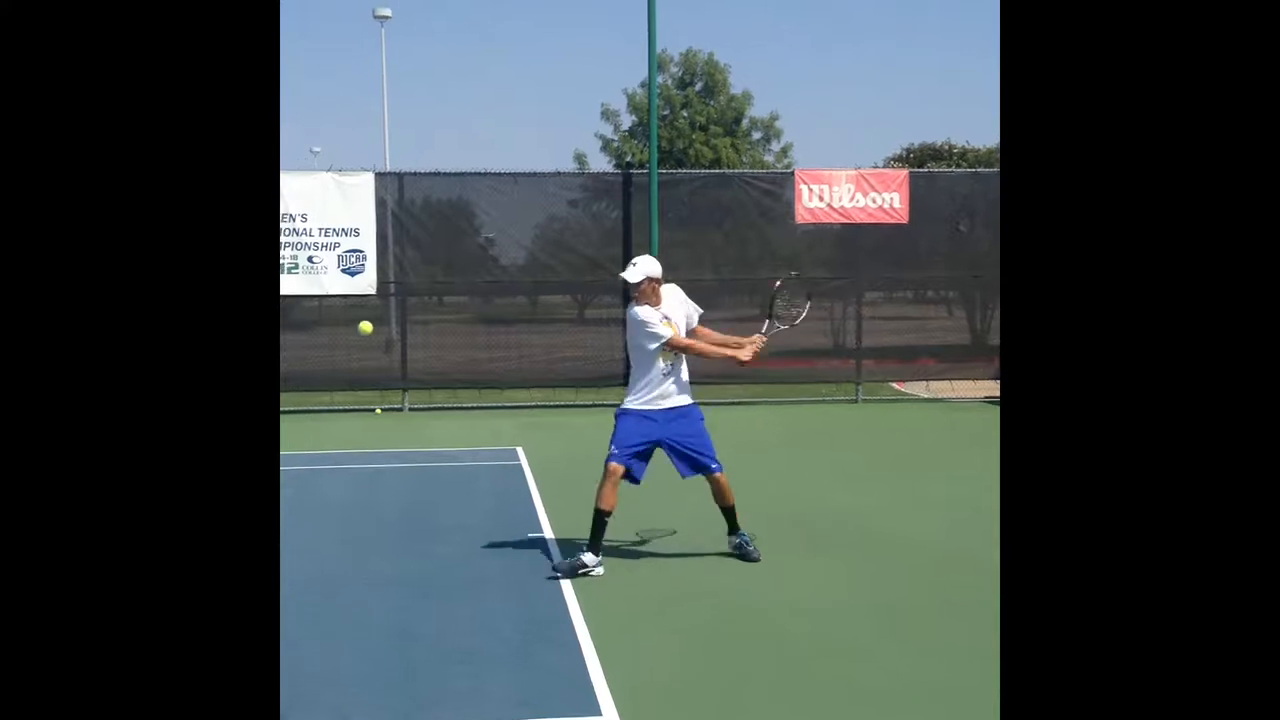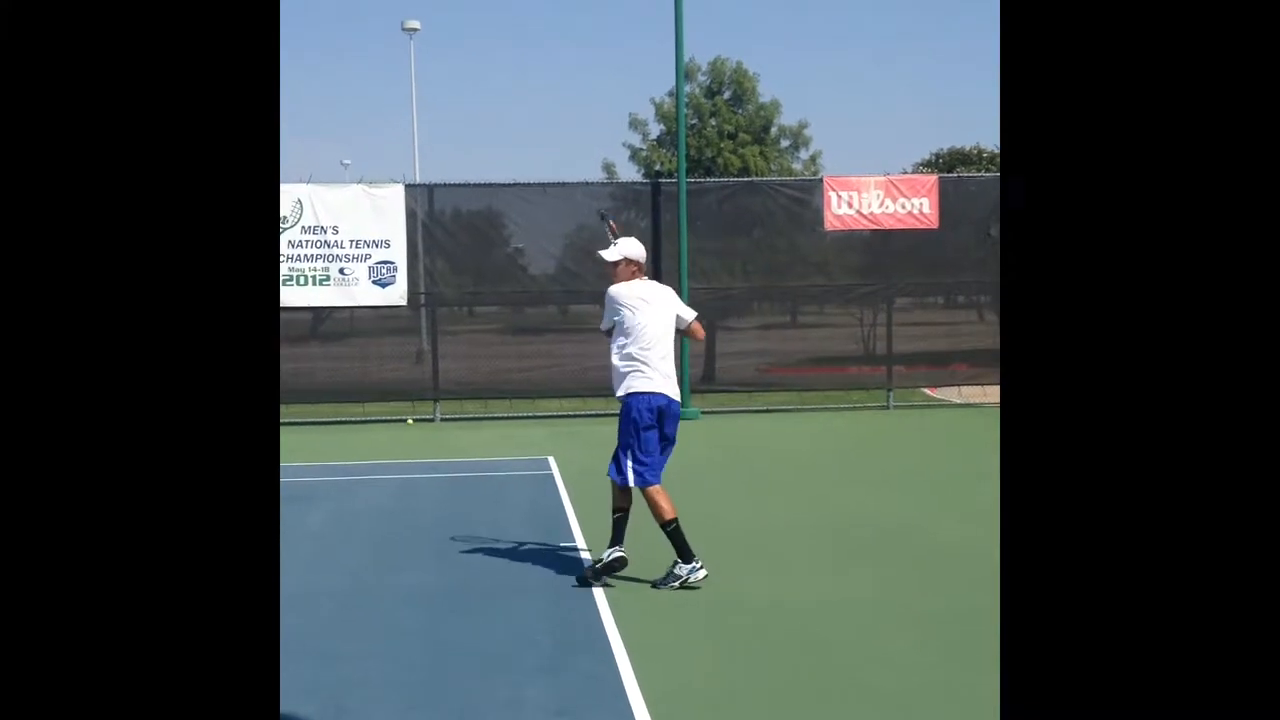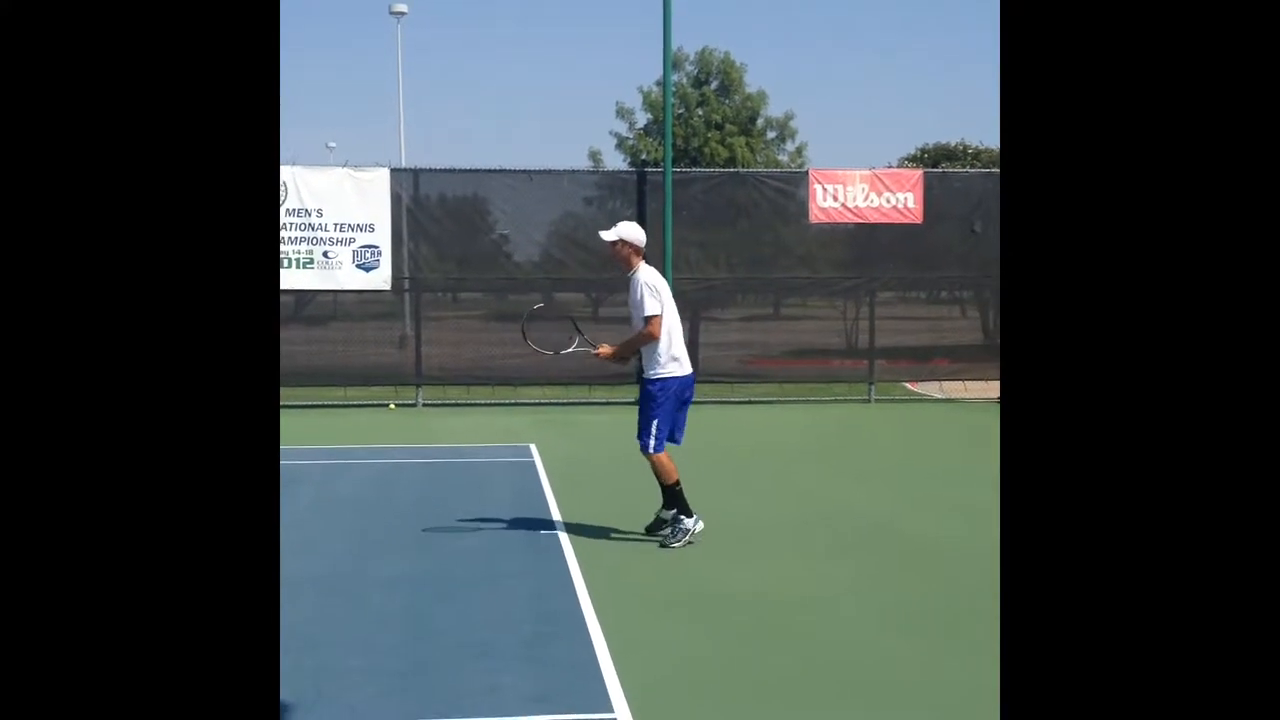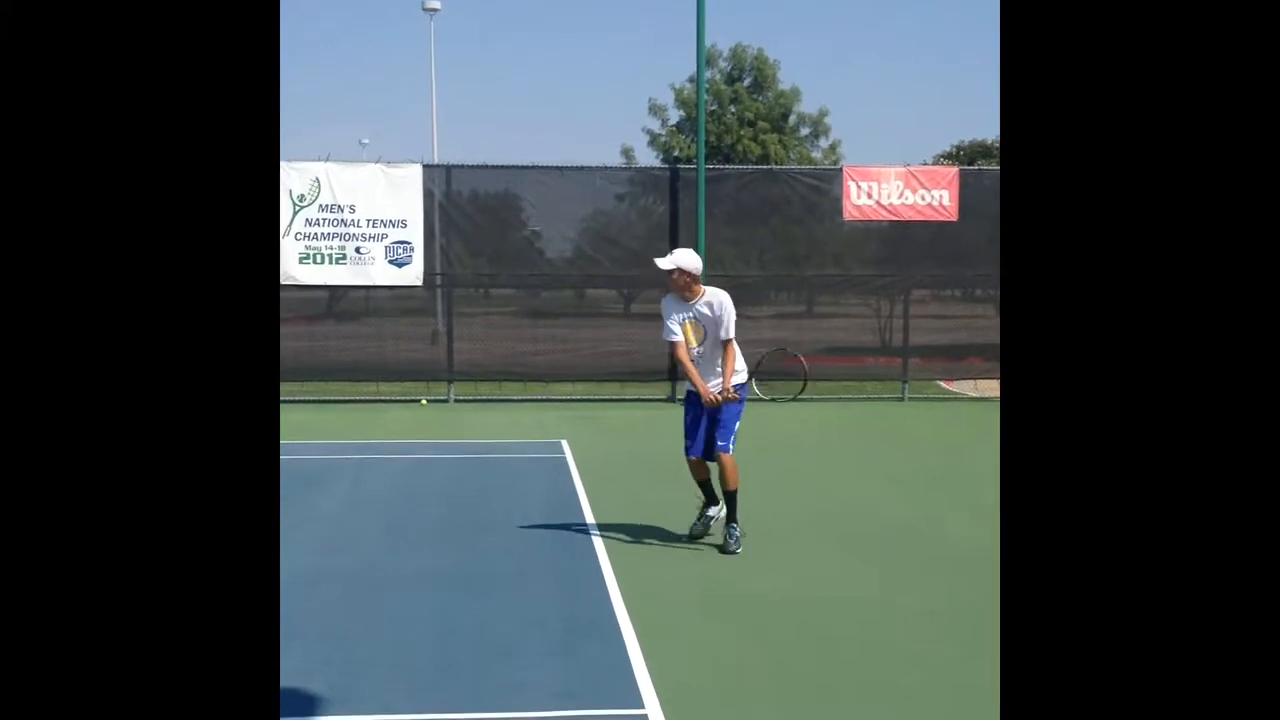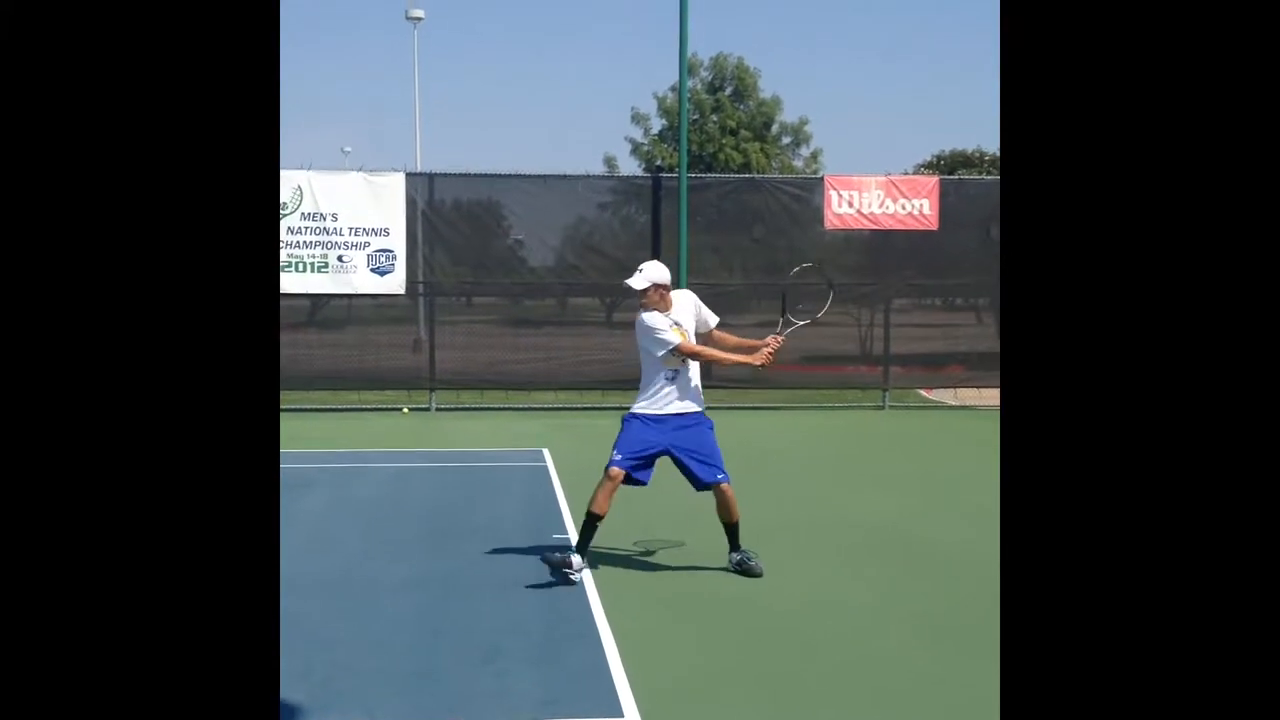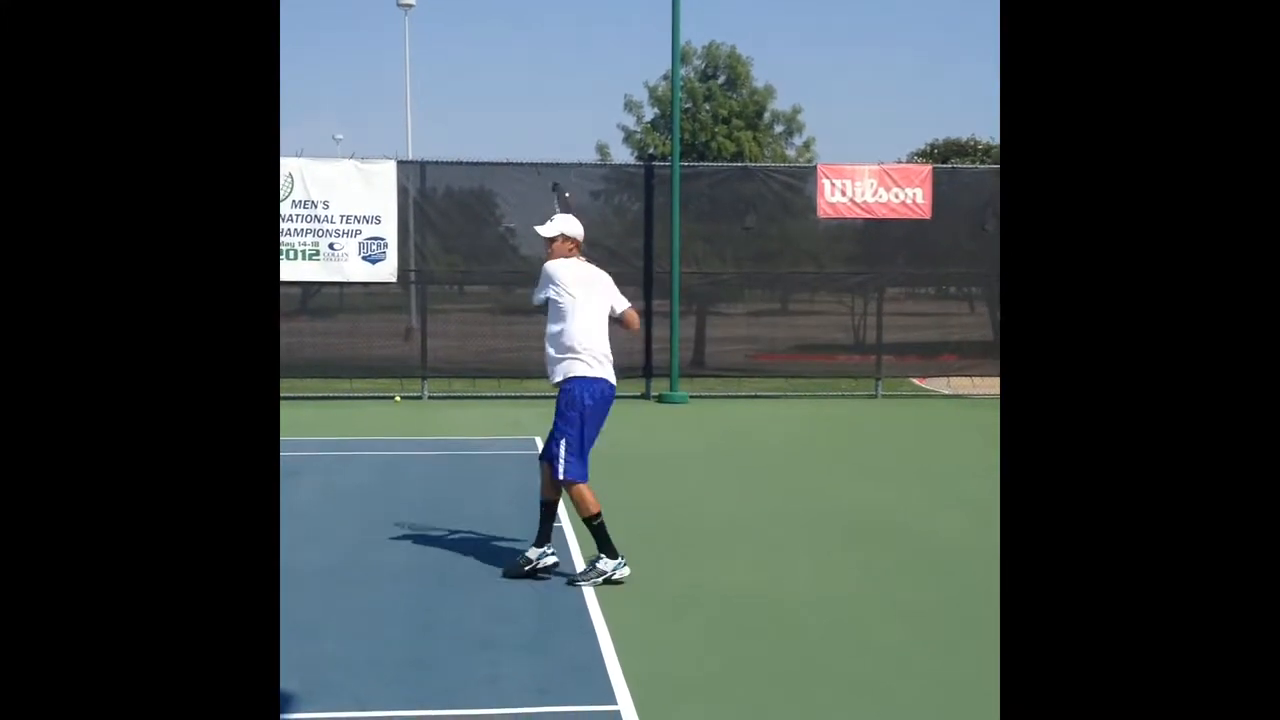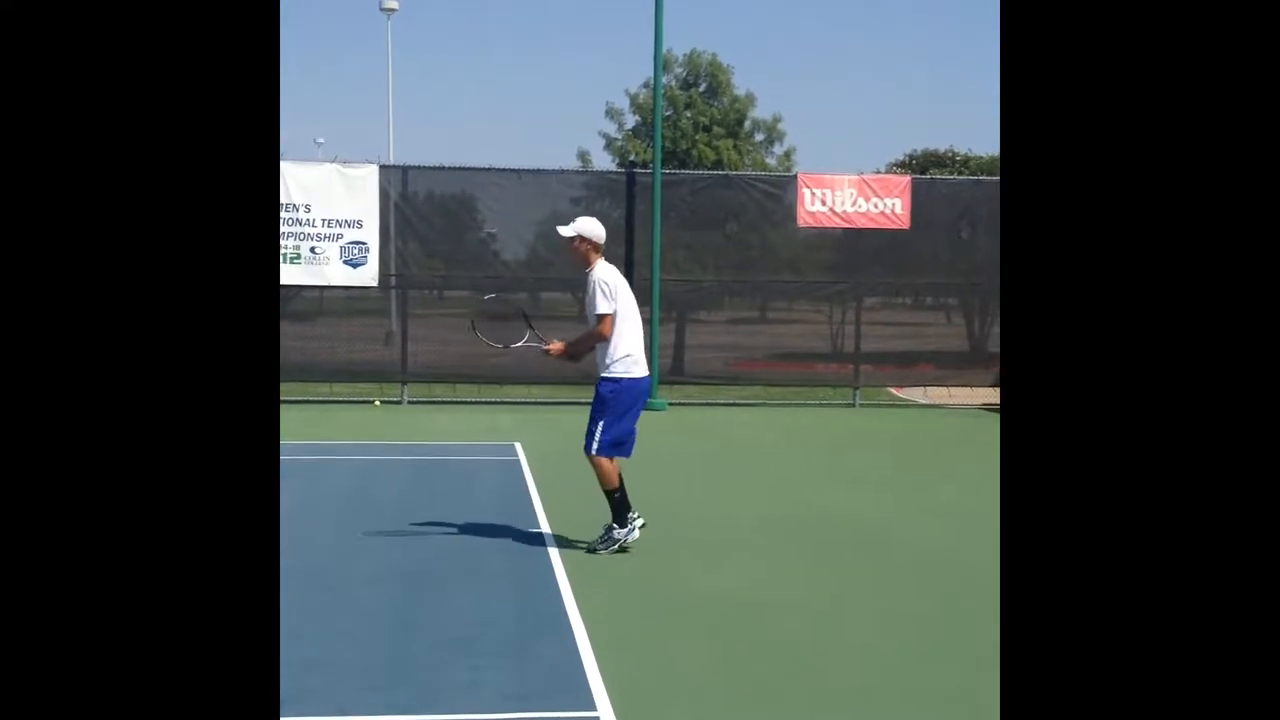
dt=0.7s
person 1, frame 1
left shoulder: (674, 293)
right shoulder: (638, 314)
left elbow: (696, 332)
right elbow: (687, 346)
left wrist: (742, 342)
right wrist: (735, 355)
left hip: (680, 407)
right hip: (638, 410)
left knee: (715, 473)
right knee: (612, 471)
left ankle: (737, 536)
right ankle: (592, 554)
person 1, frame 2
left shoulder: (616, 293)
right shoulder: (665, 292)
left elbow: (609, 331)
right elbow: (698, 333)
left hip: (641, 395)
right hip: (668, 397)
left knee: (645, 481)
right knee: (623, 476)
left ankle: (688, 562)
right ankle: (615, 550)
person 1, frame 3
left shoulder: (644, 280)
right shoulder: (640, 277)
left elbow: (653, 331)
left wrist: (616, 350)
right wrist: (624, 350)
left hip: (667, 375)
right hip: (666, 373)
left knee: (651, 447)
right knee: (653, 444)
left ankle: (687, 518)
right ankle: (672, 510)
person 1, frame 4
left shoulder: (720, 300)
right shoulder: (669, 304)
left elbow: (729, 349)
right elbow: (680, 353)
left wrist: (726, 386)
right wrist: (702, 390)
left hip: (729, 384)
right hip: (697, 388)
left knee: (723, 451)
right knee: (694, 456)
left ankle: (733, 525)
right ankle: (712, 505)
person 1, frame 5
left shoulder: (687, 299)
right shoulder: (648, 320)
left elbow: (714, 336)
right elbow: (695, 352)
left wrist: (758, 346)
right wrist: (748, 359)
left hip: (689, 416)
right hip: (647, 416)
left knee: (721, 486)
right knee: (613, 475)
left ankle: (737, 551)
right ankle: (578, 557)
person 1, frame 6
left shoulder: (554, 270)
right shoulder: (602, 277)
left elbow: (542, 302)
right elbow: (634, 323)
left hip: (580, 382)
right hip: (598, 382)
left knee: (569, 476)
right knee: (550, 464)
left ankle: (611, 559)
right ankle: (541, 549)
person 1, frame 7
left shoulder: (600, 277)
right shoulder: (605, 274)
left elbow: (604, 330)
left wrist: (566, 348)
right wrist: (575, 348)
left hip: (620, 377)
right hip: (630, 375)
left knee: (597, 450)
right knee: (609, 448)
left ankle: (621, 525)
right ankle: (625, 517)
